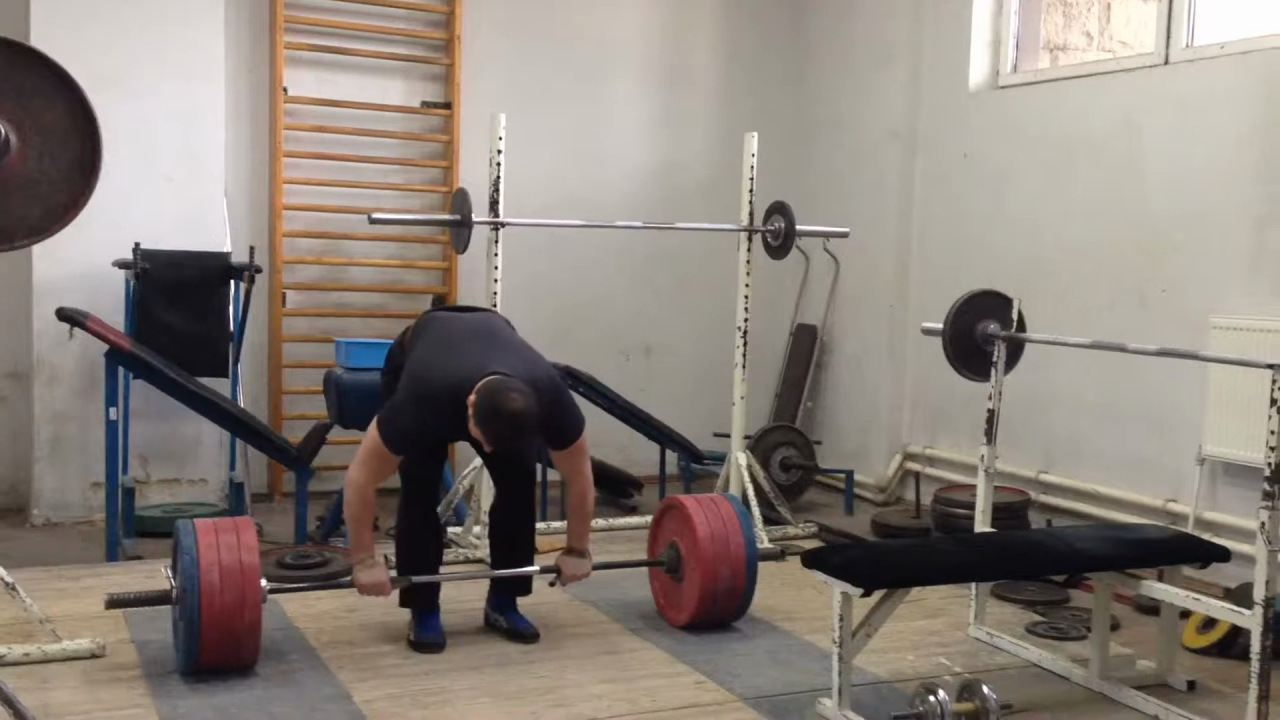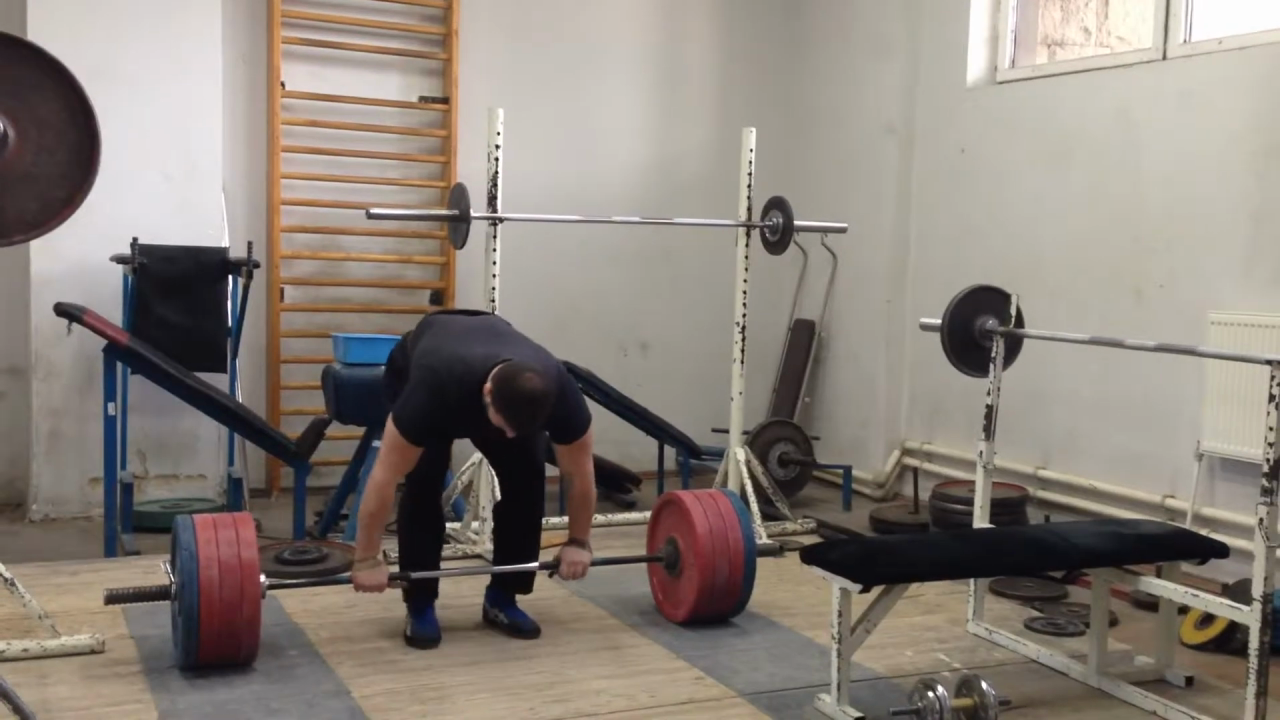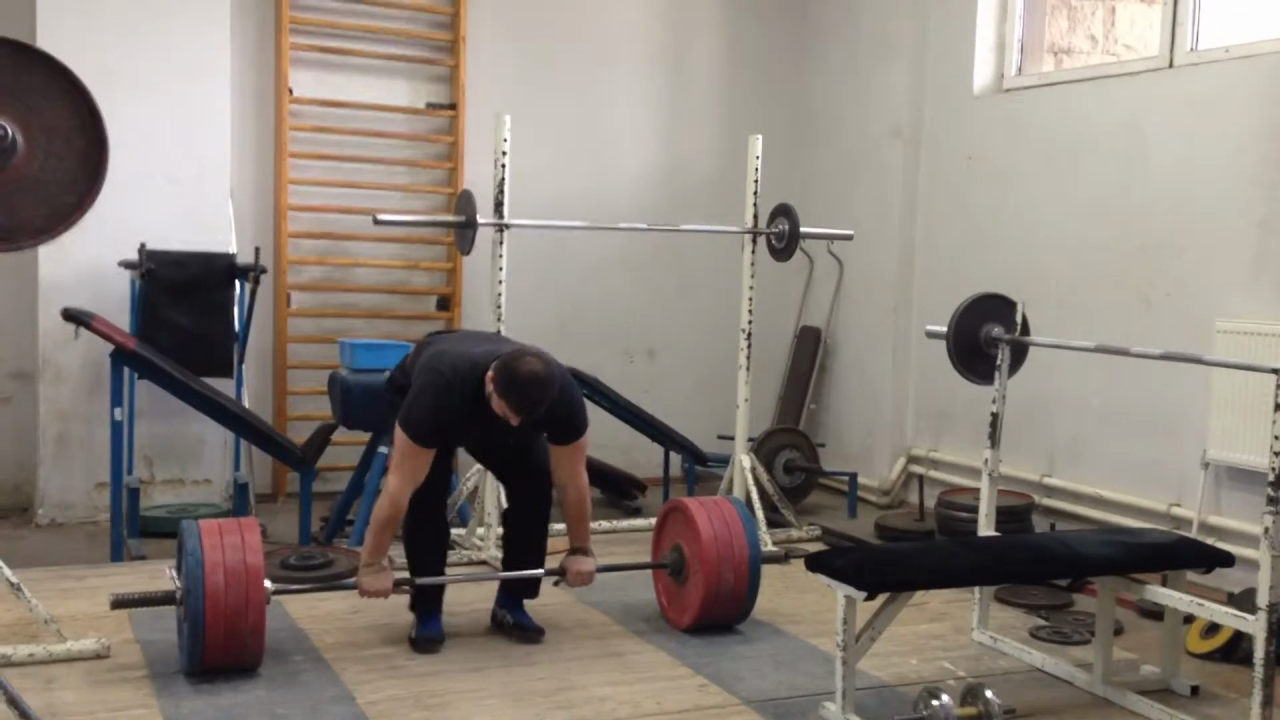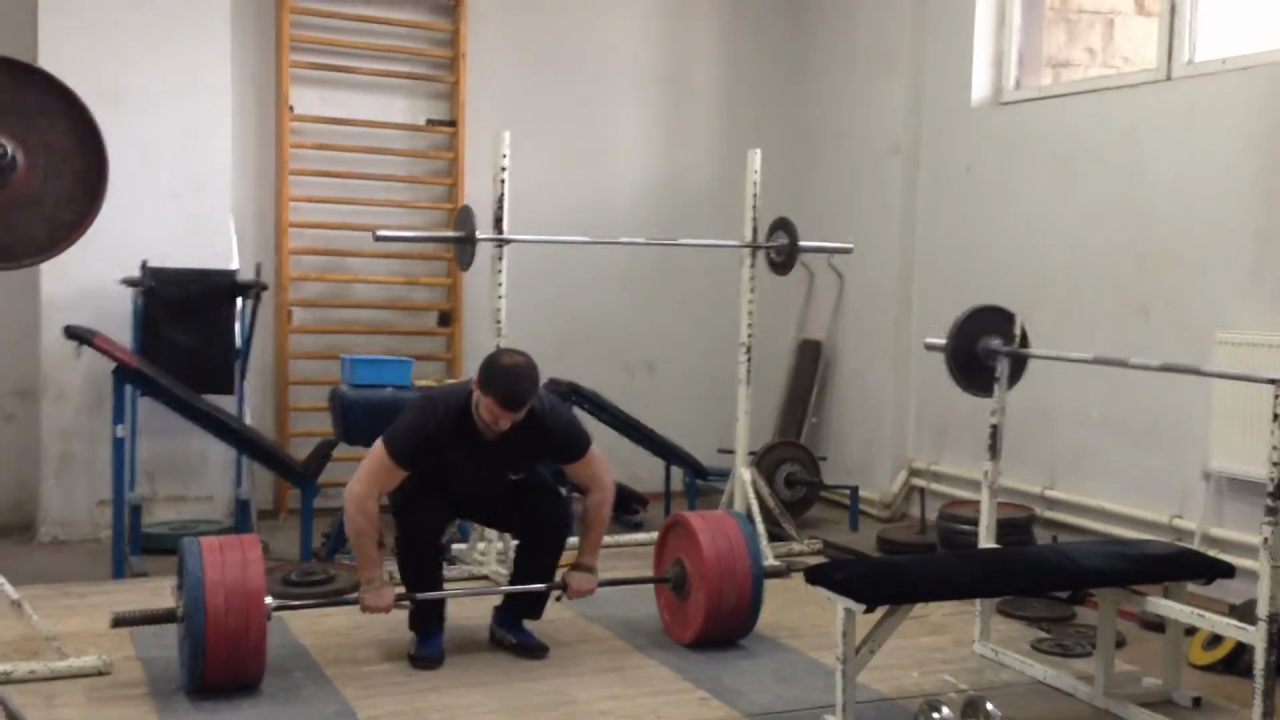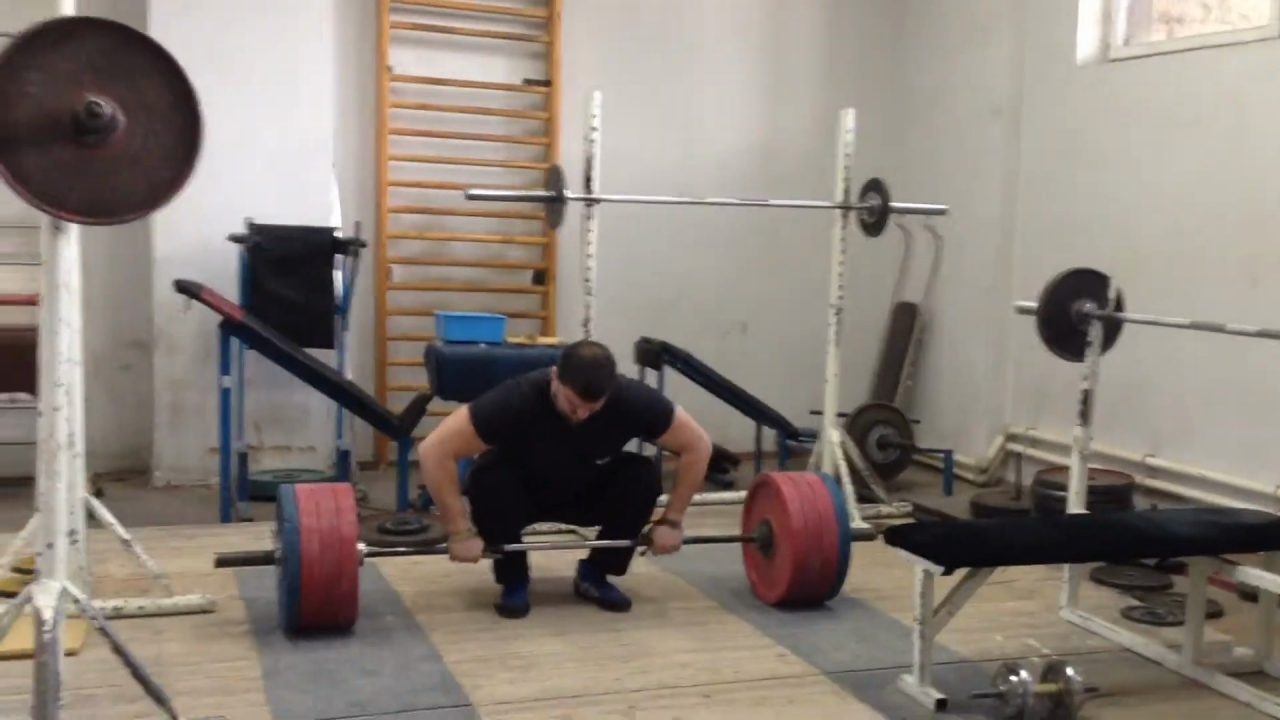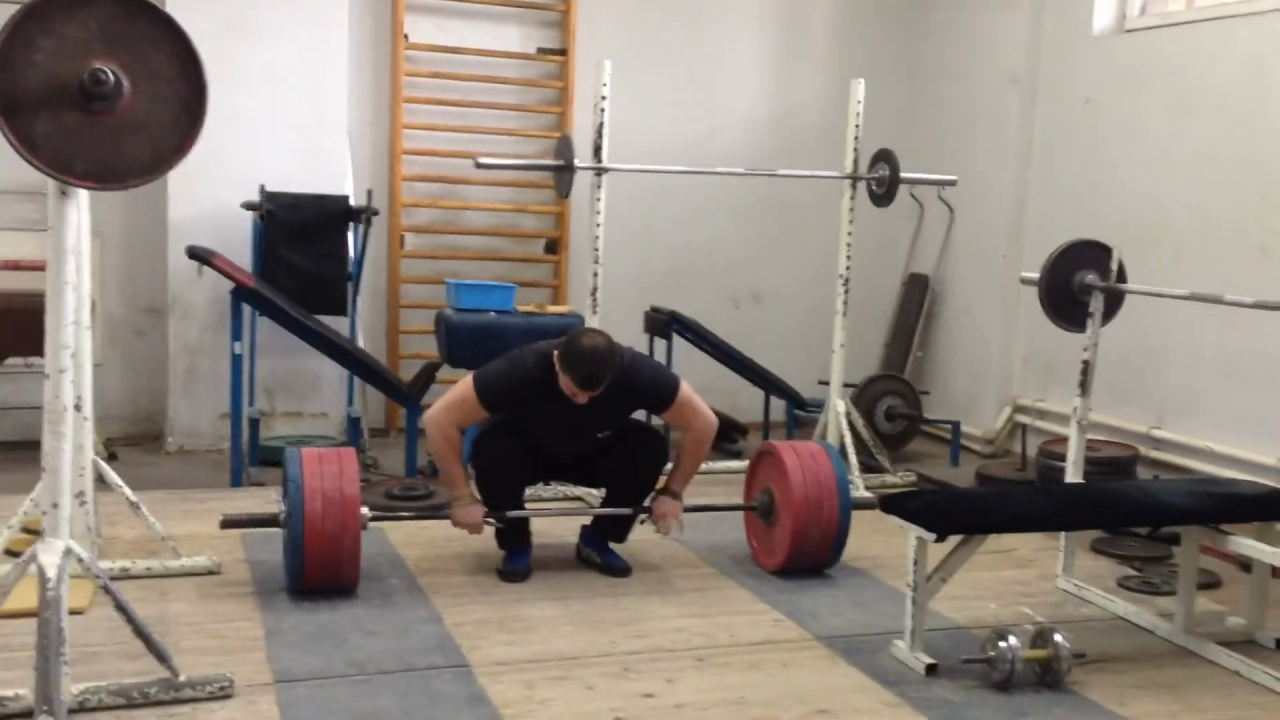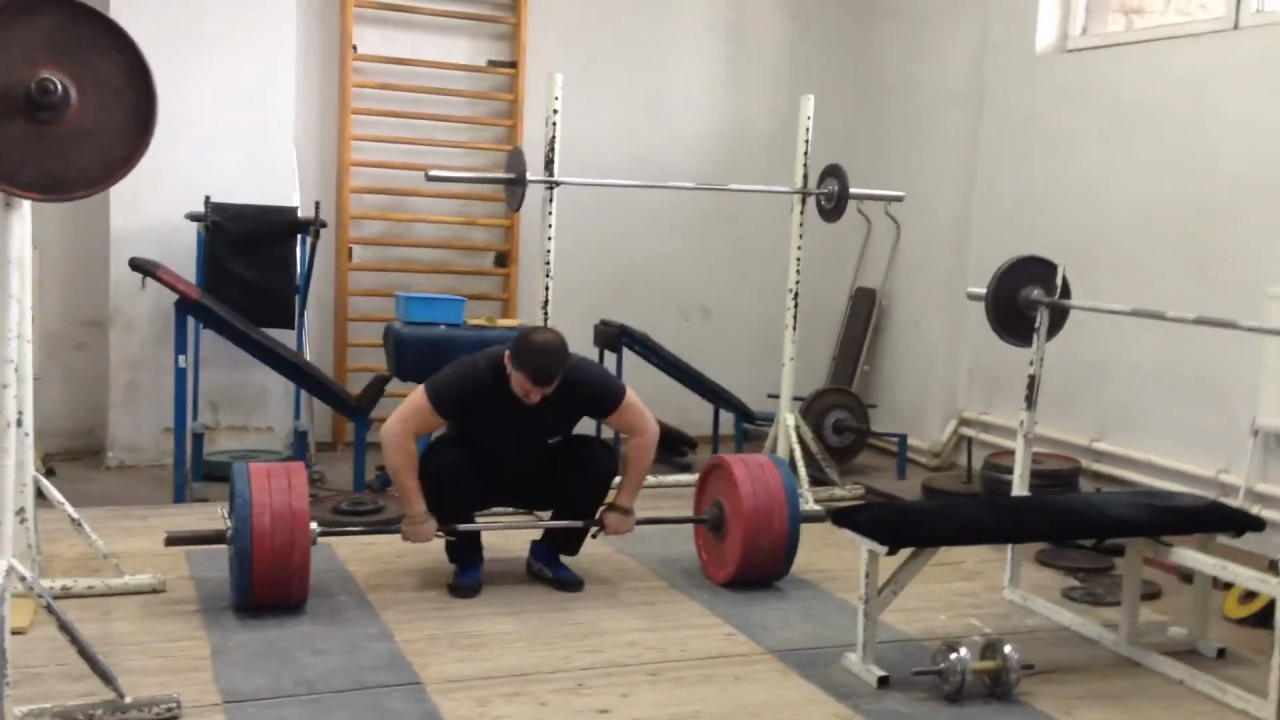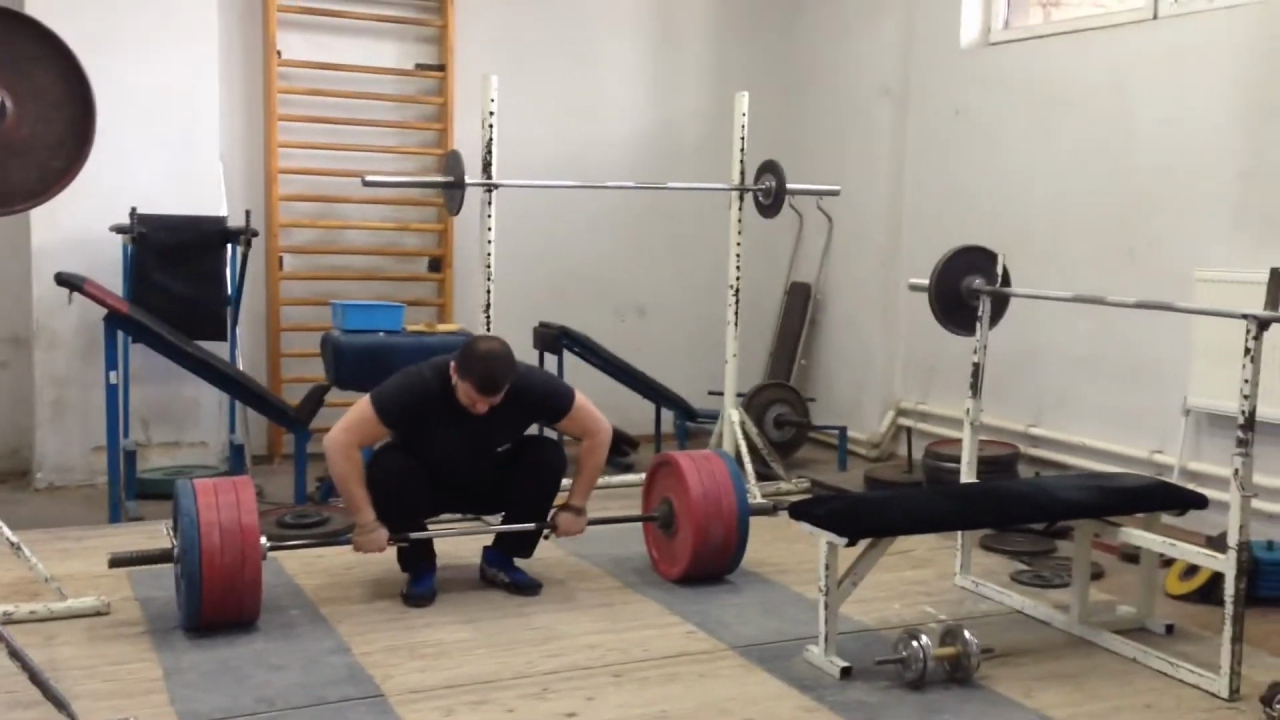
dt=0.5s
person 1, frame 1
left shoulder: (549, 397)
right shoulder: (422, 399)
left elbow: (578, 477)
right elbow: (359, 477)
left wrist: (577, 551)
right wrist: (364, 562)
left knee: (519, 480)
right knee: (420, 486)
left ankle: (503, 602)
right ankle: (423, 609)
person 1, frame 2
left shoulder: (561, 394)
right shoulder: (434, 387)
left elbow: (579, 474)
right elbow: (385, 477)
left wrist: (579, 542)
right wrist: (367, 559)
right hip: (413, 368)
left knee: (527, 478)
right knee: (424, 483)
left ankle: (501, 598)
right ankle: (420, 605)
person 1, frame 3
left shoulder: (561, 393)
right shoulder: (438, 385)
left elbow: (571, 480)
right elbow: (401, 484)
left wrist: (581, 550)
right wrist: (373, 565)
left knee: (534, 484)
right knee: (427, 492)
left ankle: (511, 602)
right ankle: (427, 611)
person 1, frame 4
left shoulder: (552, 419)
right shoulder: (433, 414)
left elbow: (601, 486)
right elbow: (359, 493)
left wrist: (586, 565)
right wrist: (372, 581)
left hip: (505, 490)
right hip: (433, 486)
left knee: (554, 515)
right knee: (417, 520)
left ankle: (510, 620)
right ankle: (427, 629)
person 1, frame 5
left shoulder: (632, 400)
right shoulder: (518, 398)
left elbow: (698, 445)
right elbow: (433, 451)
left wrist: (671, 521)
right wrist: (460, 533)
left hip: (587, 493)
right hip: (521, 493)
left knee: (644, 478)
right knee: (489, 484)
left ankle: (594, 574)
right ankle: (513, 580)
person 1, frame 6
left shoulder: (637, 373)
right shoulder: (521, 369)
left elbow: (704, 423)
right elbow: (438, 419)
left wrist: (671, 493)
right wrist: (462, 499)
left hip: (594, 453)
right hip: (526, 451)
left knee: (651, 448)
right knee: (493, 451)
left ankle: (596, 540)
right ankle: (515, 544)
person 1, frame 7
left shoulder: (585, 378)
right shoulder: (471, 374)
left elbow: (645, 429)
right elbow: (395, 430)
left wrist: (623, 506)
right wrist: (416, 514)
left hip: (542, 477)
right hip: (477, 476)
left knee: (600, 458)
right knee: (440, 463)
left ankle: (547, 554)
right ankle: (467, 560)
person 1, frame 8
left shoulder: (532, 385)
right shoulder: (418, 386)
left elbow: (598, 431)
right elbow: (339, 441)
left wrist: (575, 506)
right wrist: (366, 523)
left hip: (491, 484)
right hip: (424, 487)
left knee: (549, 457)
right knee: (388, 468)
left ankle: (500, 559)
right ankle: (419, 567)
